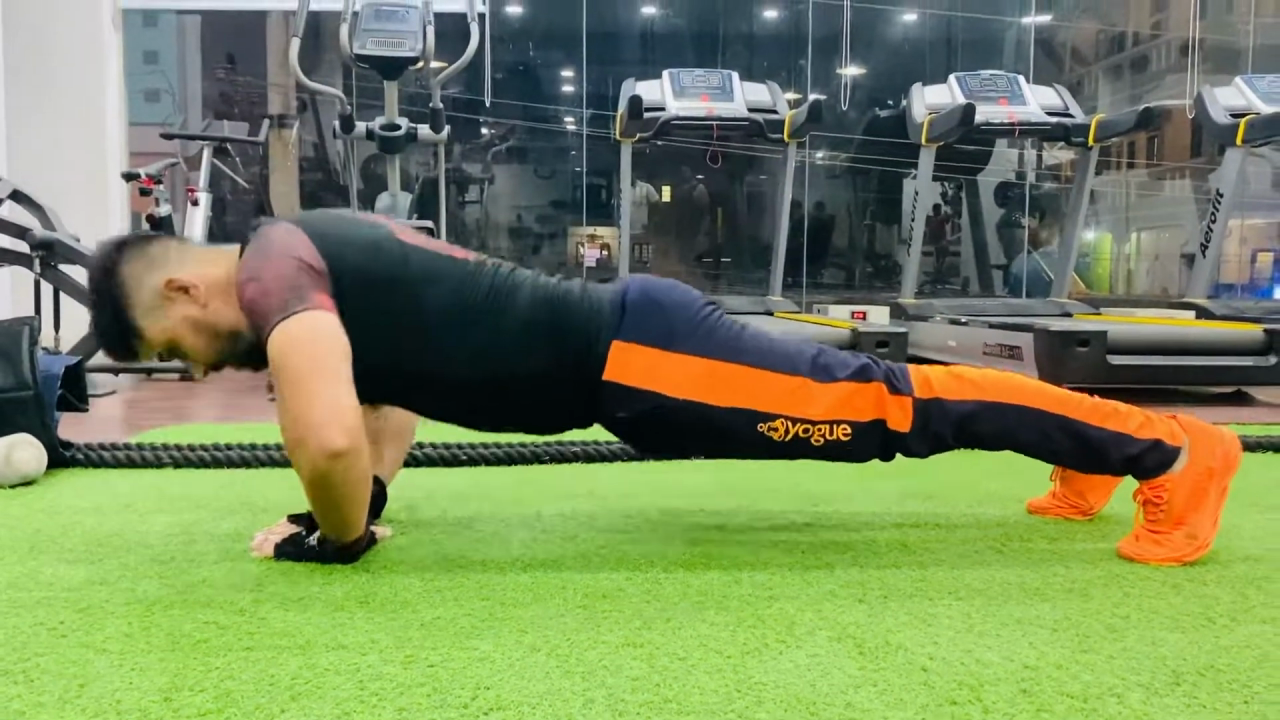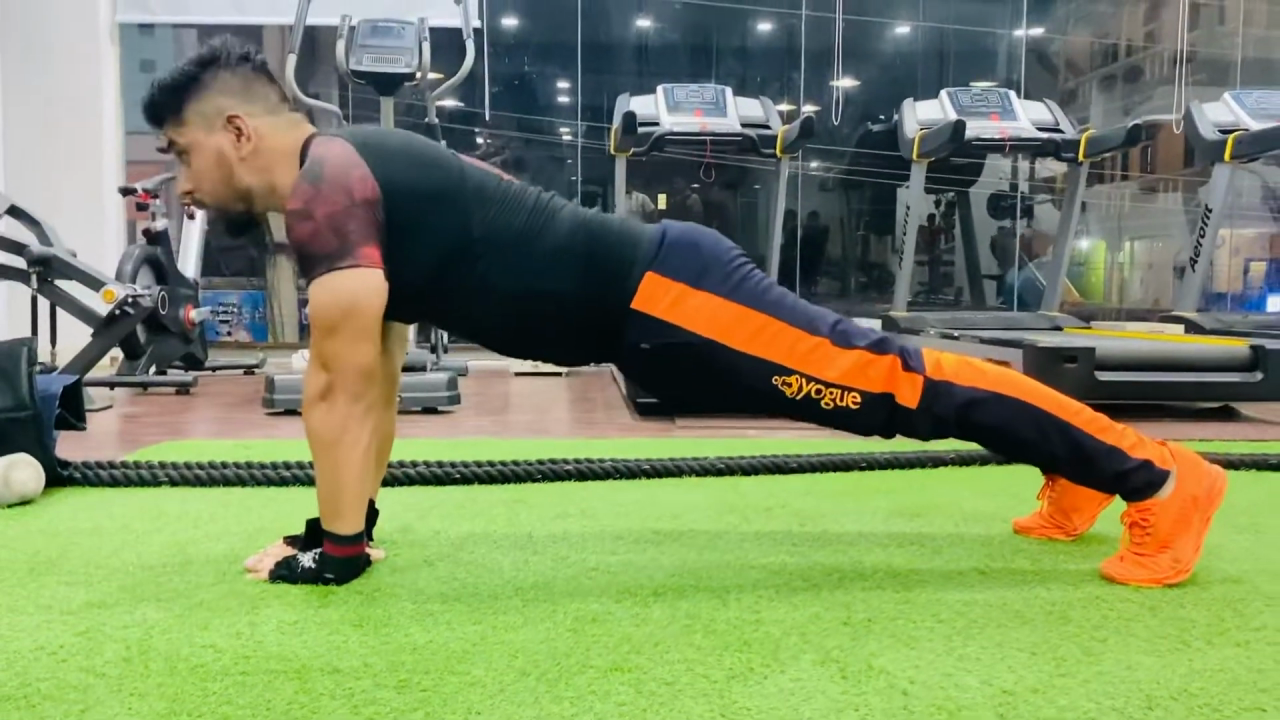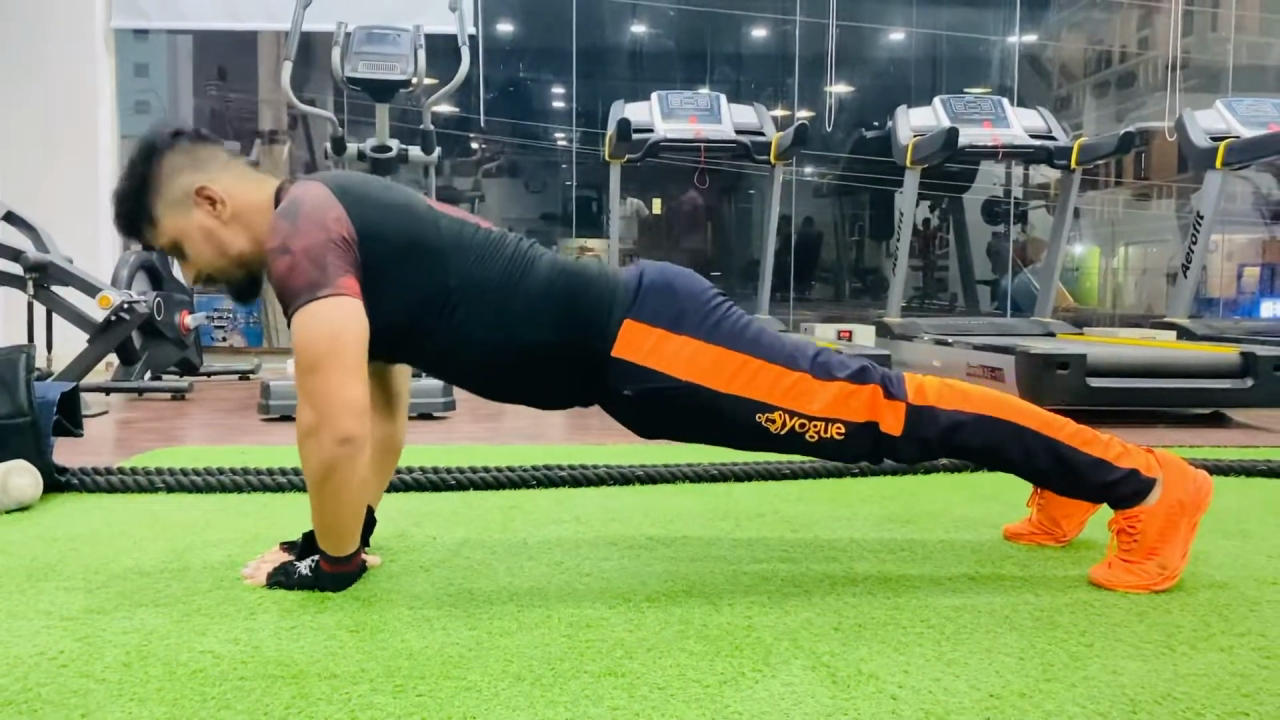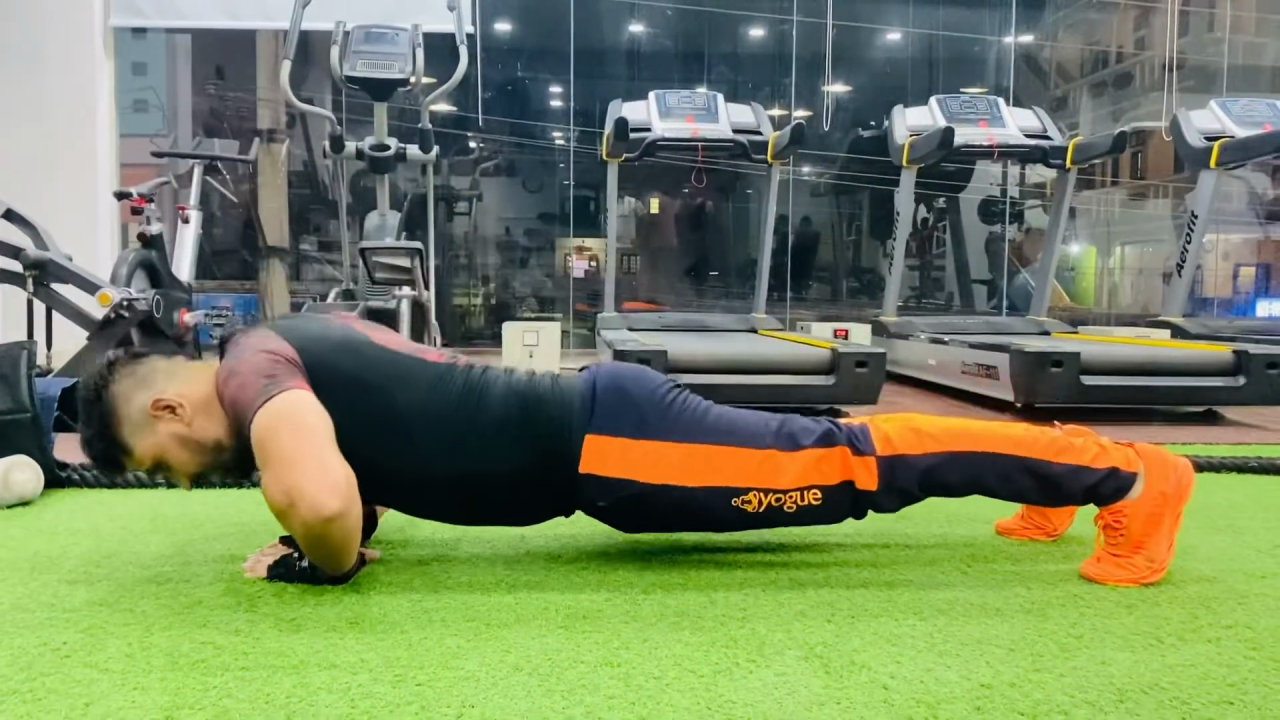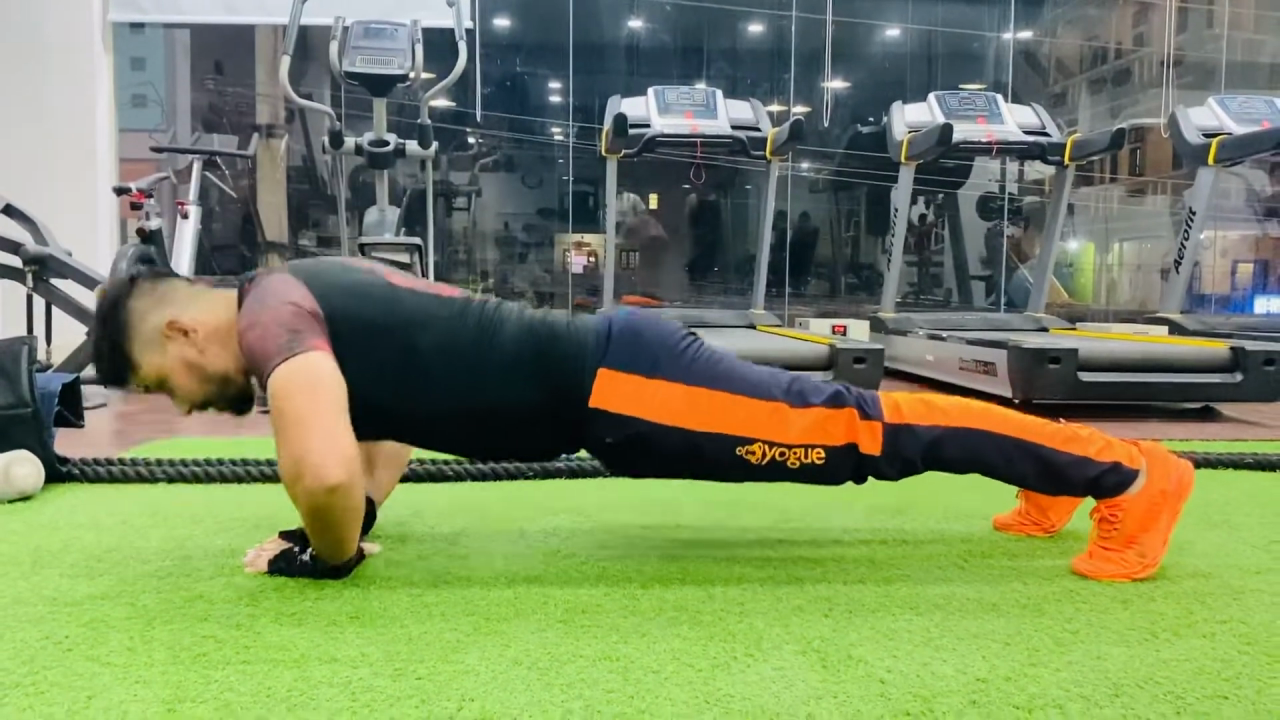
dt=0.5s
person 1, frame 1
left shoulder: (269, 267)
right shoulder: (308, 255)
left elbow: (327, 435)
right elbow: (383, 390)
left wrist: (337, 531)
right wrist: (357, 496)
left hip: (629, 360)
right hip: (621, 347)
left knee: (880, 405)
right knee: (860, 397)
left ankle: (1166, 454)
right ankle: (1093, 447)
person 1, frame 2
left shoulder: (324, 189)
right shoulder: (346, 176)
left elbow: (338, 386)
right elbow: (374, 371)
left wrist: (335, 548)
right wrist: (350, 516)
left hip: (658, 297)
right hip: (645, 297)
left knee: (887, 384)
right knee: (874, 384)
left ankle: (1156, 480)
right ankle: (1079, 471)
person 1, frame 3
left shoulder: (298, 231)
right shoulder: (330, 216)
left elbow: (336, 426)
right elbow: (384, 391)
left wrist: (330, 556)
right wrist: (354, 519)
left hip: (640, 341)
right hip: (628, 334)
left knee: (874, 413)
right knee: (858, 408)
left ankle: (1143, 485)
right ankle: (1071, 486)
person 1, frame 4
left shoulder: (248, 369)
right shoulder: (298, 346)
left elbow: (318, 497)
left wrist: (328, 560)
right wrist: (347, 519)
left hip: (599, 451)
right hip: (592, 413)
left knee: (848, 469)
right knee: (819, 453)
left ankle: (1123, 477)
right ankle: (1056, 453)
person 1, frame 5
left shoulder: (268, 312)
right shoulder: (306, 299)
left elbow: (323, 469)
right elbow: (380, 423)
left wrist: (327, 550)
right wrist: (347, 514)
left hip: (613, 389)
right hip: (606, 376)
left knee: (852, 431)
right knee: (833, 426)
left ankle: (1122, 477)
right ankle: (1059, 465)
